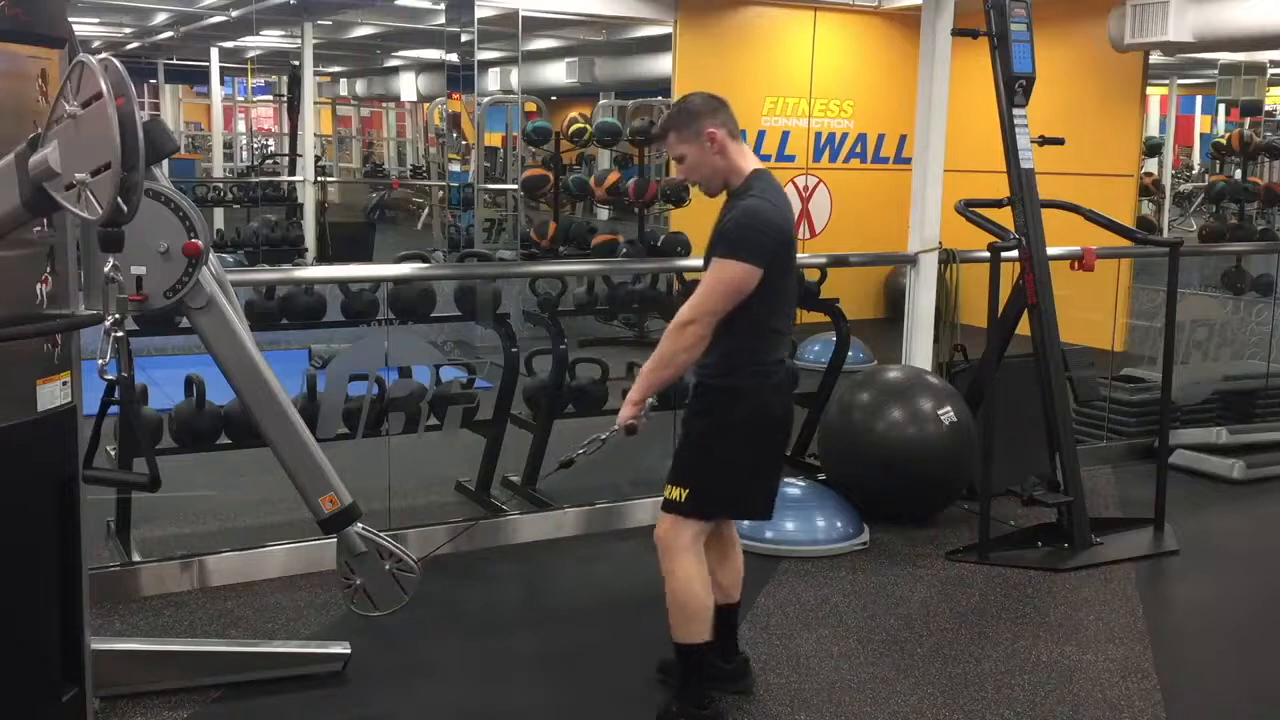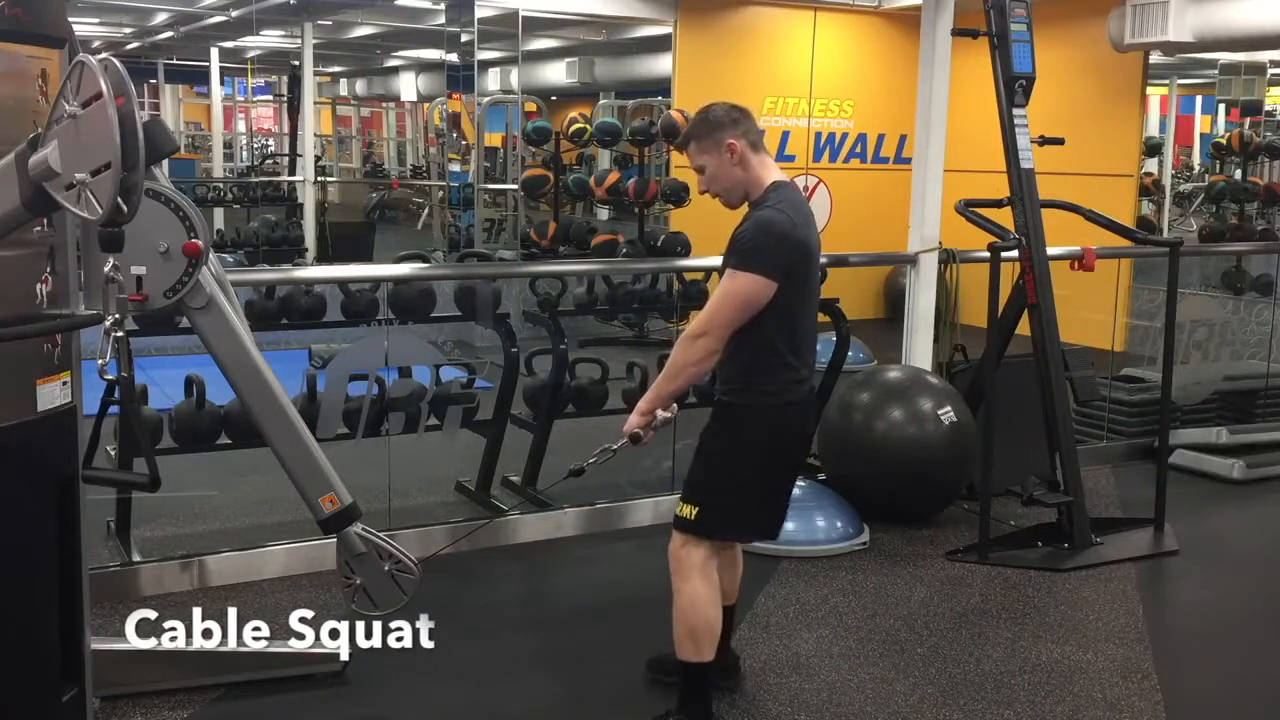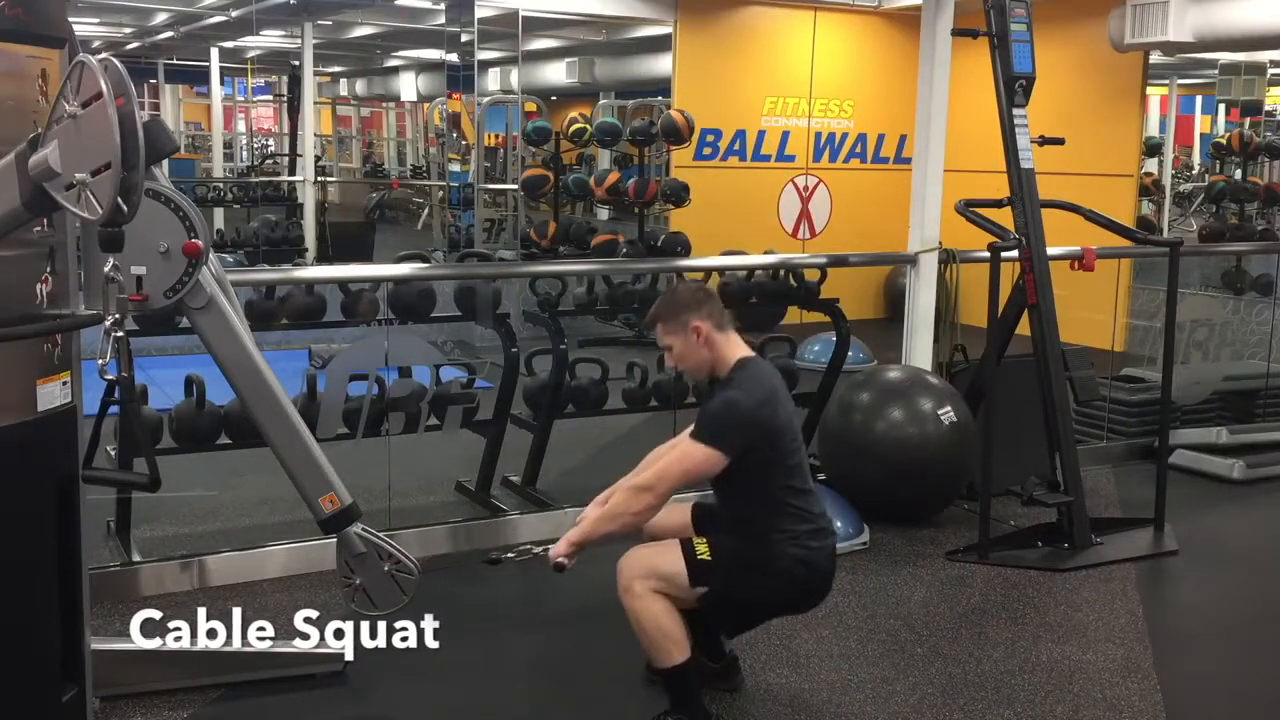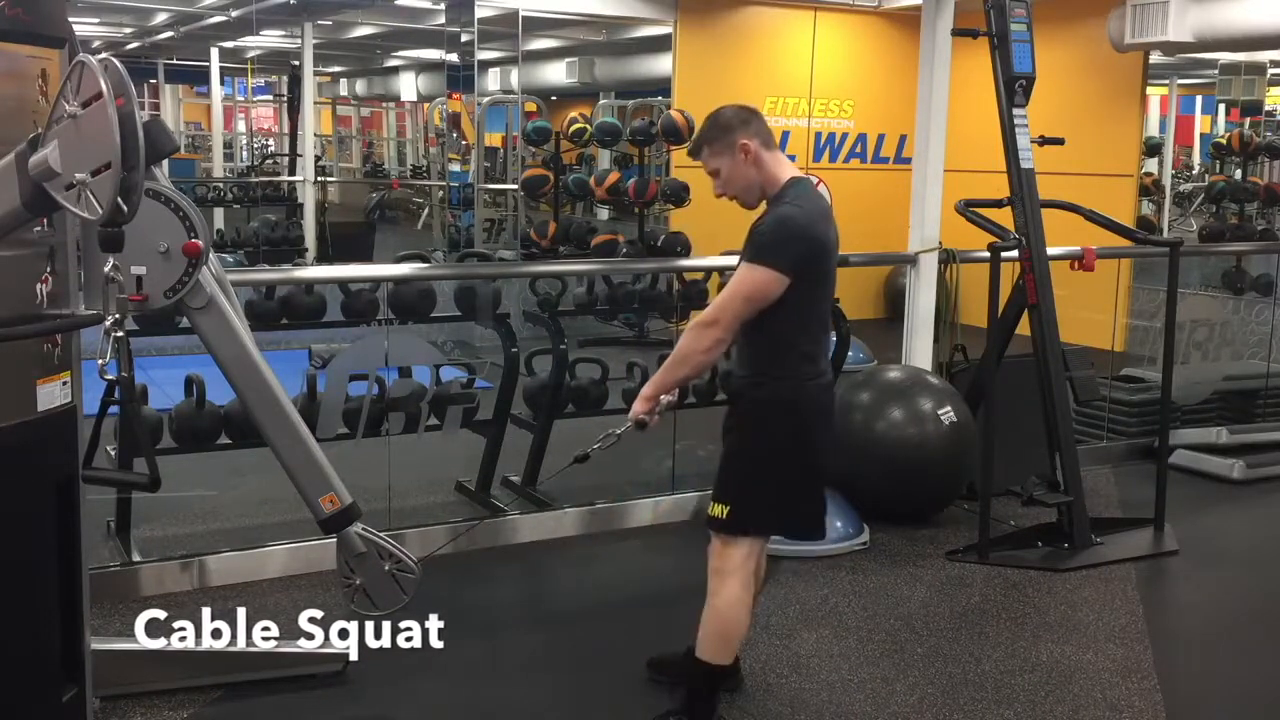
dt=1s
person 1, frame 1
left shoulder: (752, 215)
right shoulder: (754, 201)
left elbow: (697, 322)
right elbow: (702, 309)
left wrist: (639, 395)
right wrist: (647, 374)
left hip: (741, 398)
right hip: (742, 389)
left knee: (678, 535)
right knee: (713, 524)
right ankle: (723, 658)
person 1, frame 2
left shoulder: (768, 227)
right shoulder: (783, 209)
left elbow: (708, 335)
left wrist: (648, 406)
right wrist: (666, 395)
left hip: (761, 412)
right hip: (769, 403)
left knee: (690, 552)
right knee: (720, 536)
right ankle: (713, 655)
person 1, frame 3
left shoulder: (741, 404)
right shoulder: (747, 377)
left elbow: (650, 492)
right elbow: (675, 449)
left wrist: (577, 538)
right wrist: (605, 499)
left hip: (791, 562)
right hip: (773, 534)
left knee: (636, 573)
right knee: (658, 527)
right ankle: (713, 659)
person 1, frame 4
left shoulder: (787, 223)
right shoulder: (799, 206)
left elbow: (717, 325)
right elbow: (734, 319)
left wrist: (654, 389)
right wrist: (670, 379)
left hip: (779, 404)
right hip: (780, 394)
left knee: (732, 552)
right knee: (746, 540)
right ankle: (715, 658)
